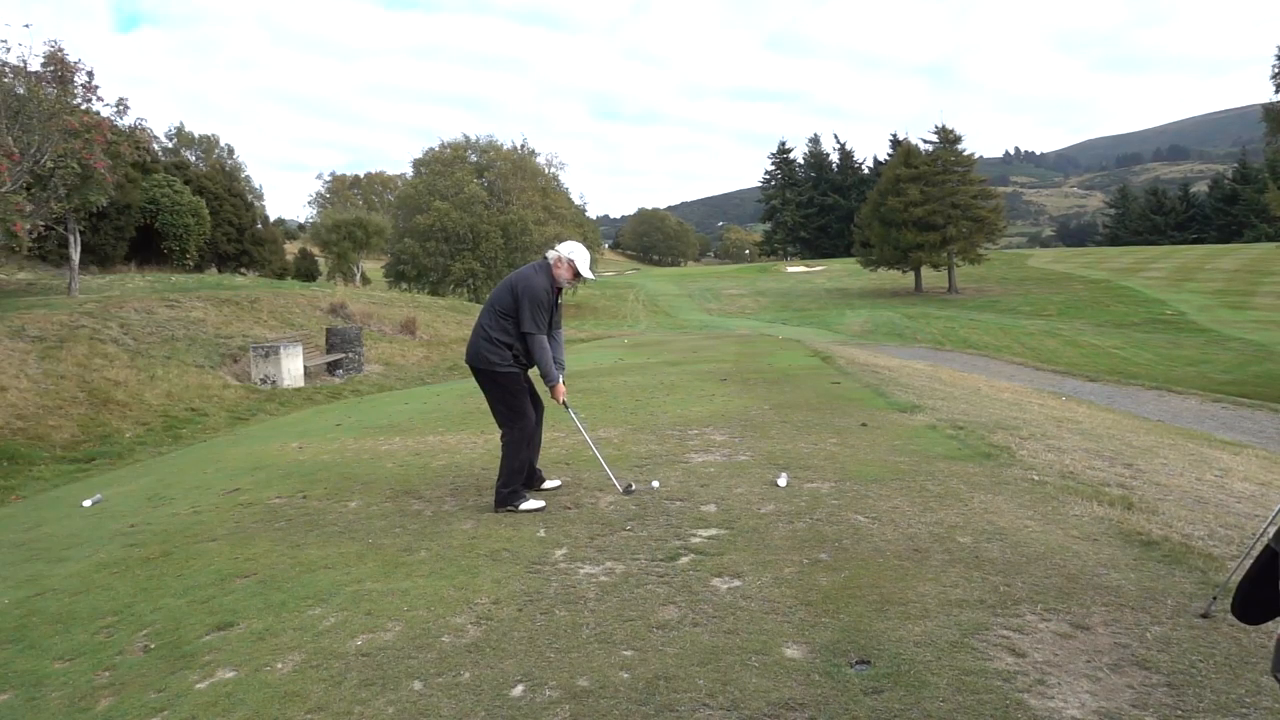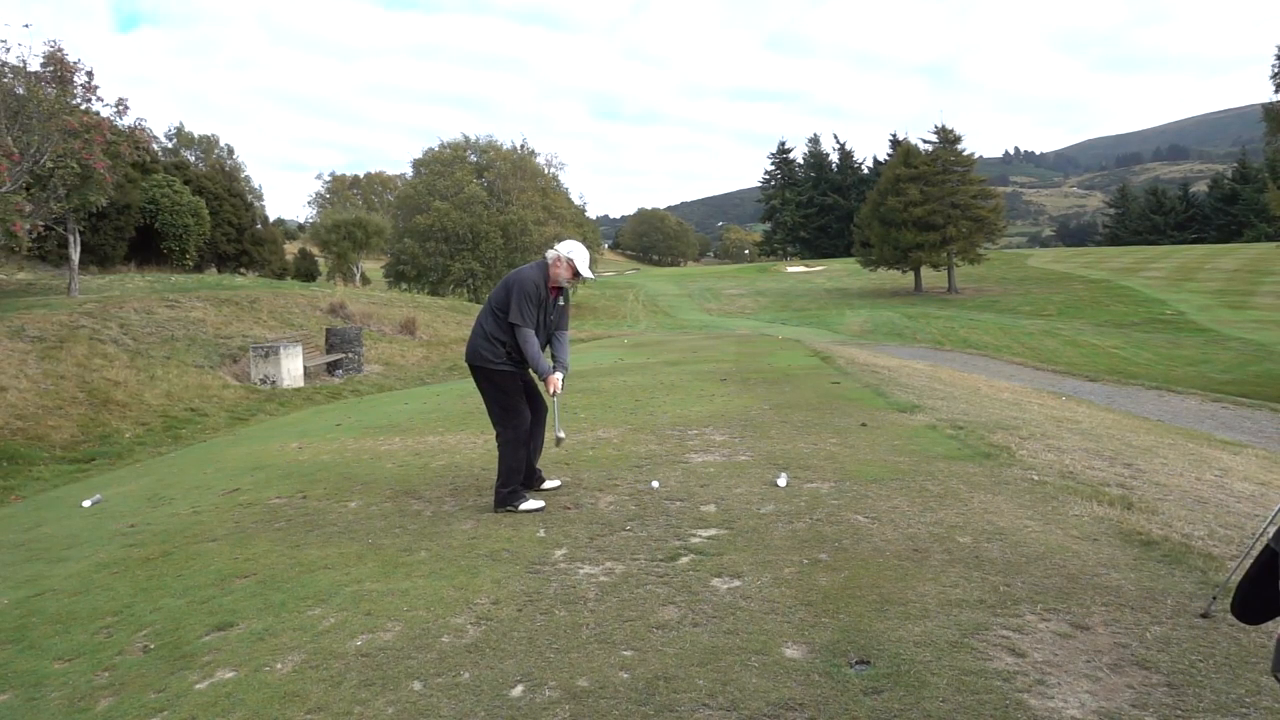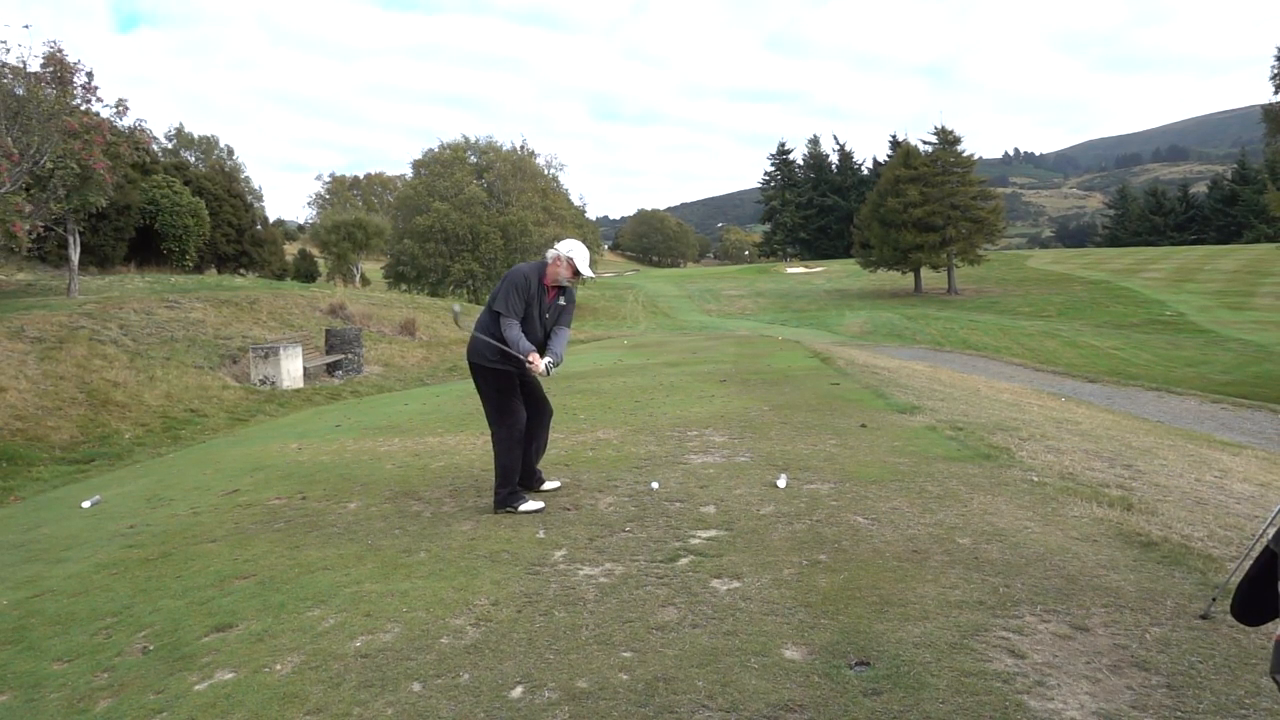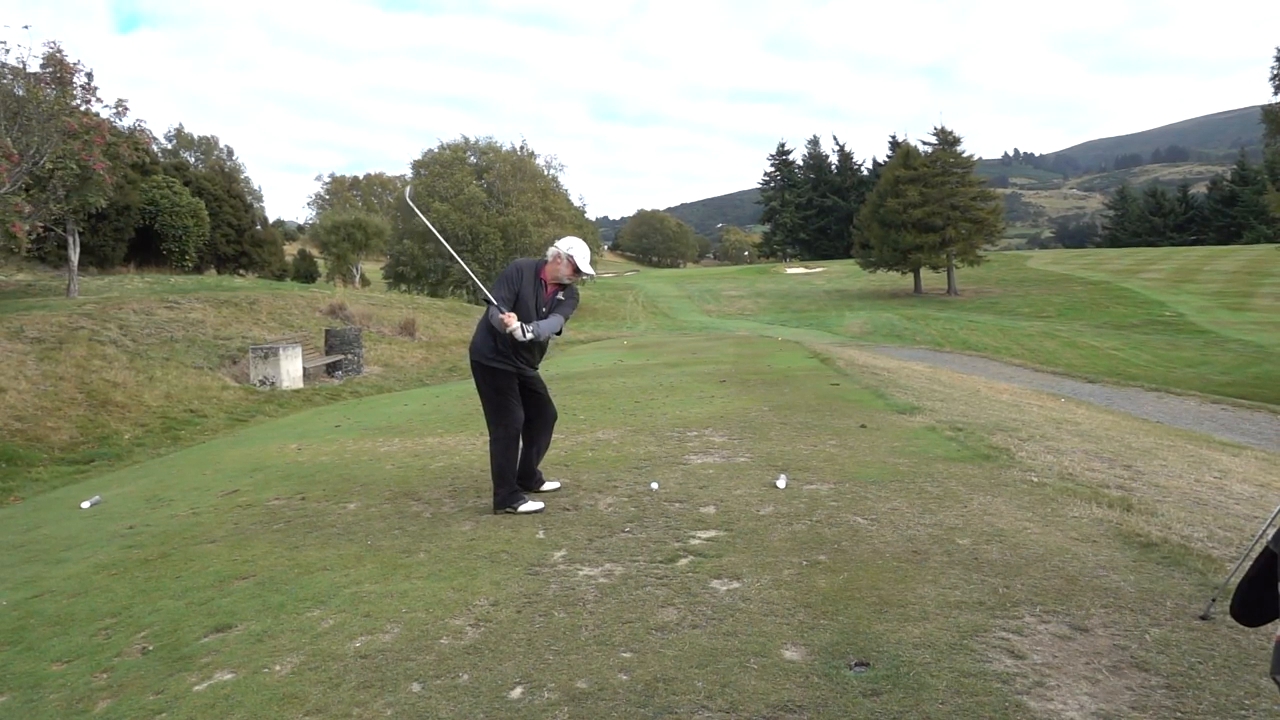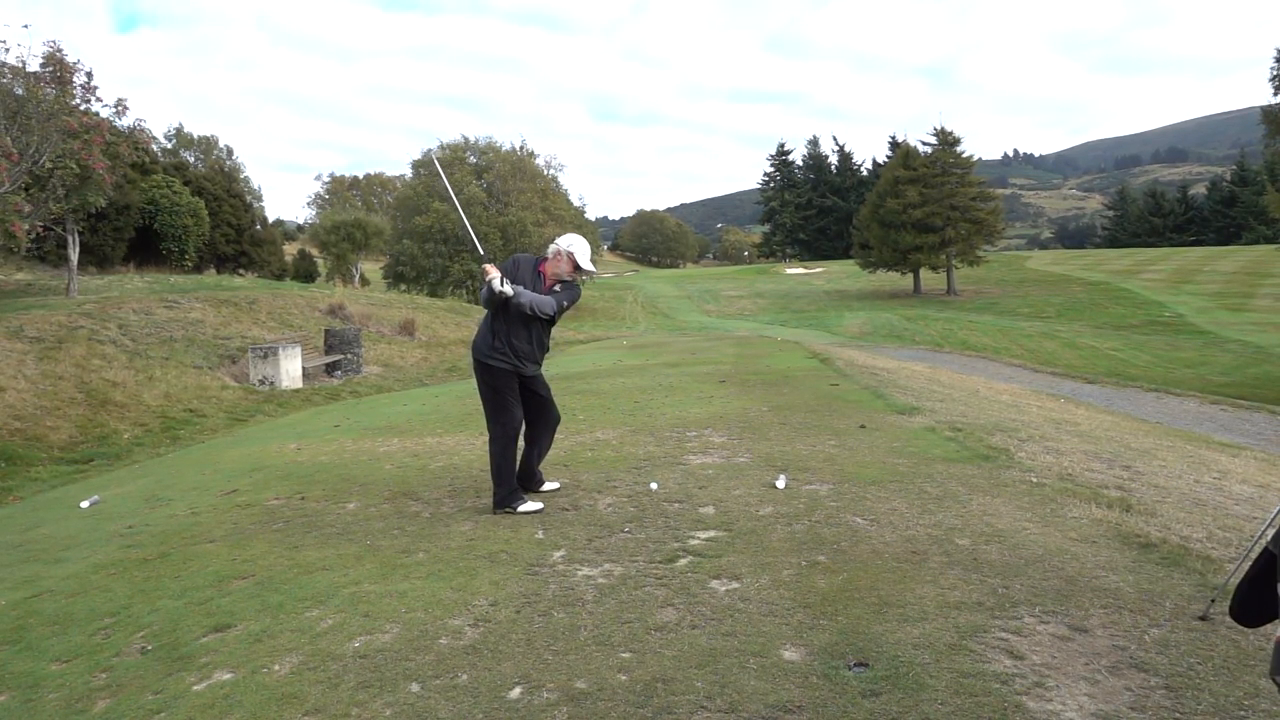
dt=1s
person 1, frame 1
left shoulder: (551, 284)
right shoulder: (535, 284)
left elbow: (554, 331)
right elbow: (537, 339)
left wrist: (558, 374)
right wrist: (553, 381)
left hip: (507, 357)
right hip: (494, 357)
left knee: (533, 412)
right knee: (520, 422)
left ankle: (529, 477)
right ankle: (508, 495)
person 1, frame 2
left shoulder: (560, 289)
right shoulder: (528, 281)
left elbow: (560, 332)
right elbow: (525, 333)
left wrist: (559, 371)
right wrist: (546, 373)
left hip: (512, 359)
right hip: (491, 357)
left knee: (537, 412)
right knee: (515, 422)
left ankle: (529, 477)
right ankle: (508, 496)
person 1, frame 3
left shoulder: (566, 293)
right shoulder: (522, 276)
left elbow: (561, 331)
right elbow: (508, 323)
left wrist: (549, 360)
right wrist: (529, 352)
left hip: (518, 361)
right hip: (491, 358)
left knee: (540, 413)
right knee: (511, 423)
left ankle: (528, 477)
right ankle: (507, 496)
person 1, frame 4
left shoulder: (569, 294)
right shoulder: (520, 270)
left elbow: (554, 323)
right elbow: (495, 310)
left wrist: (526, 330)
right wrist: (506, 323)
left hip: (525, 363)
right hip: (493, 358)
left knee: (544, 416)
right knee: (508, 423)
left ankle: (528, 478)
right ankle: (507, 497)
person 1, frame 5
left shoulder: (570, 289)
right shoulder: (519, 265)
left elbow: (545, 306)
right elbow: (488, 301)
left wrist: (508, 288)
right wrist: (493, 286)
left hip: (528, 364)
right hip: (494, 357)
left knee: (546, 418)
right knee: (507, 424)
left ankle: (528, 478)
right ankle: (506, 497)
